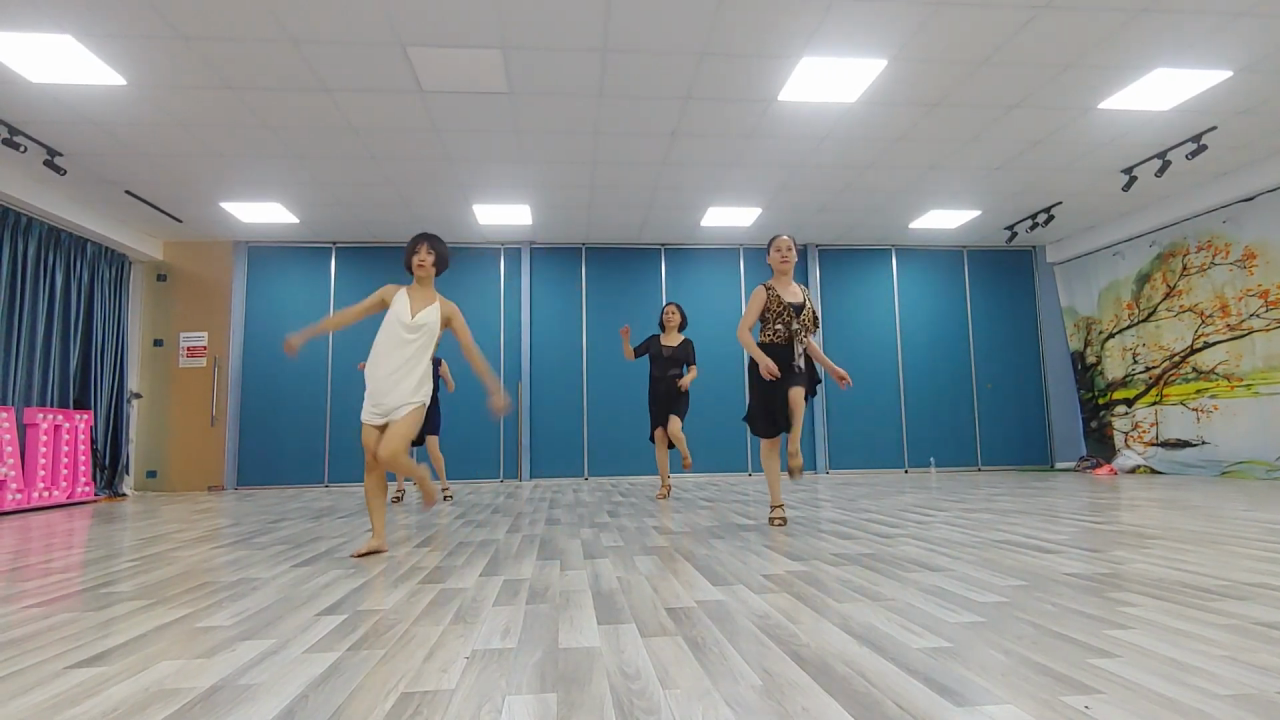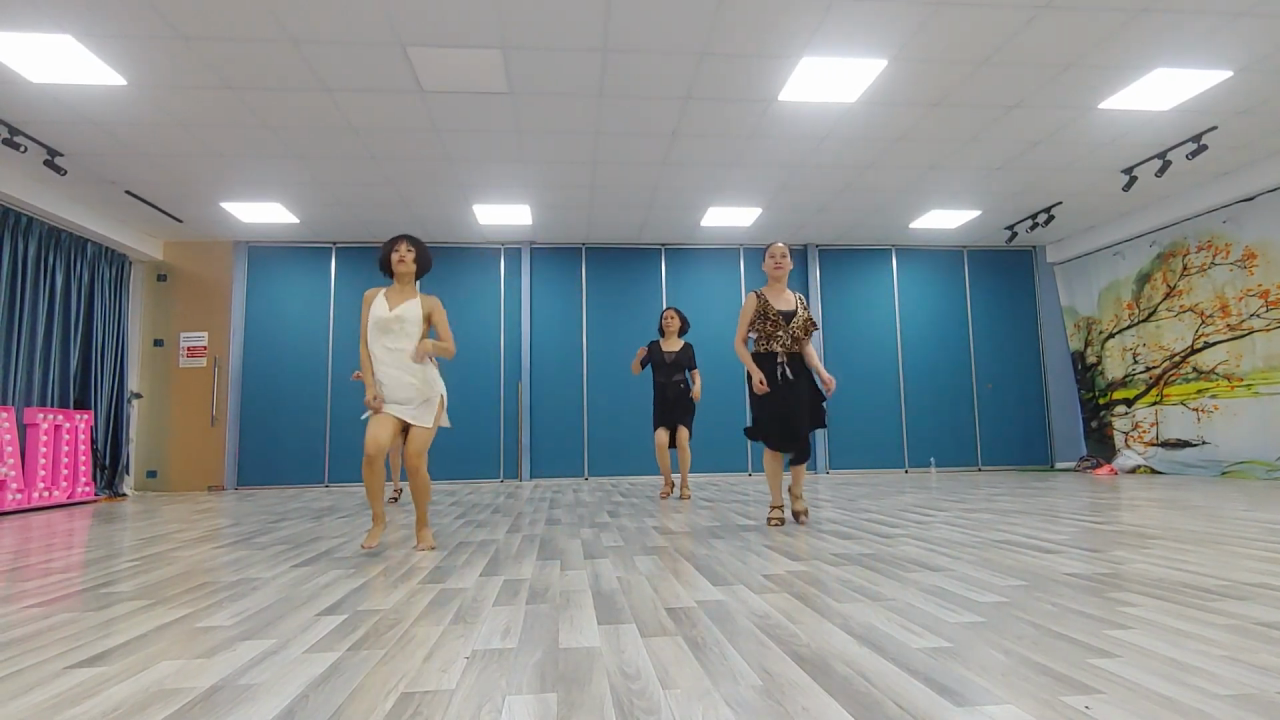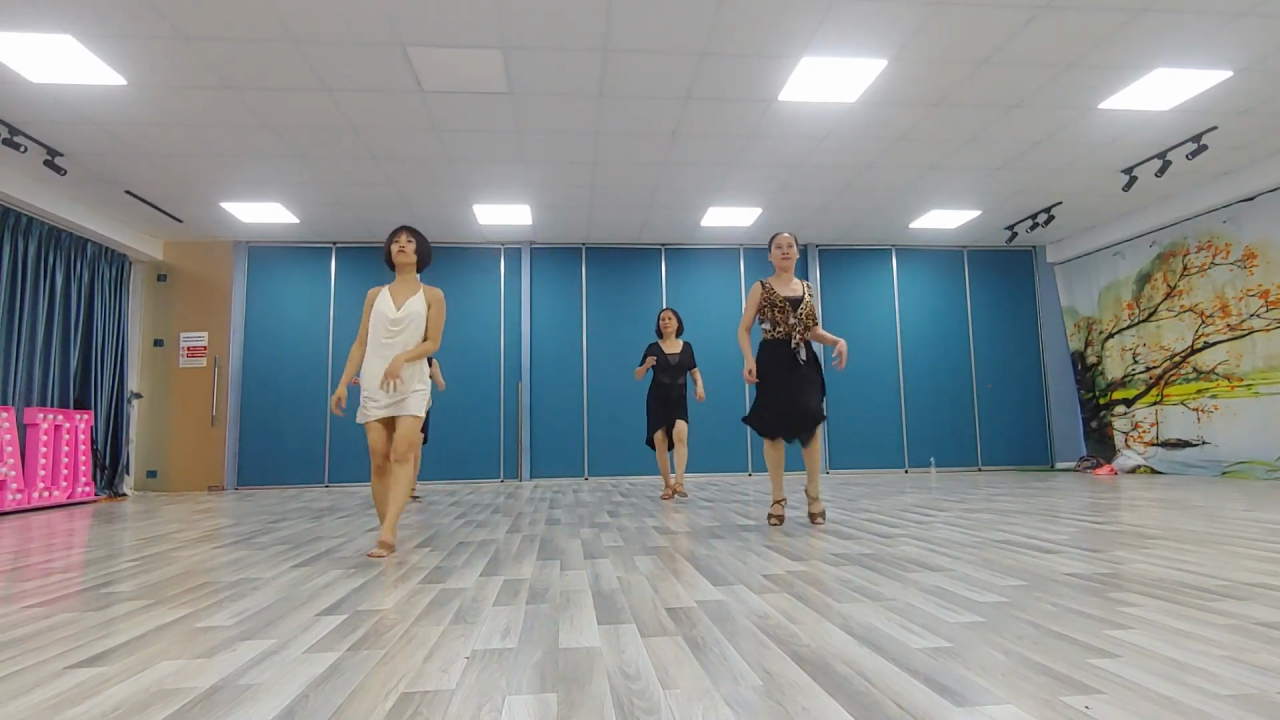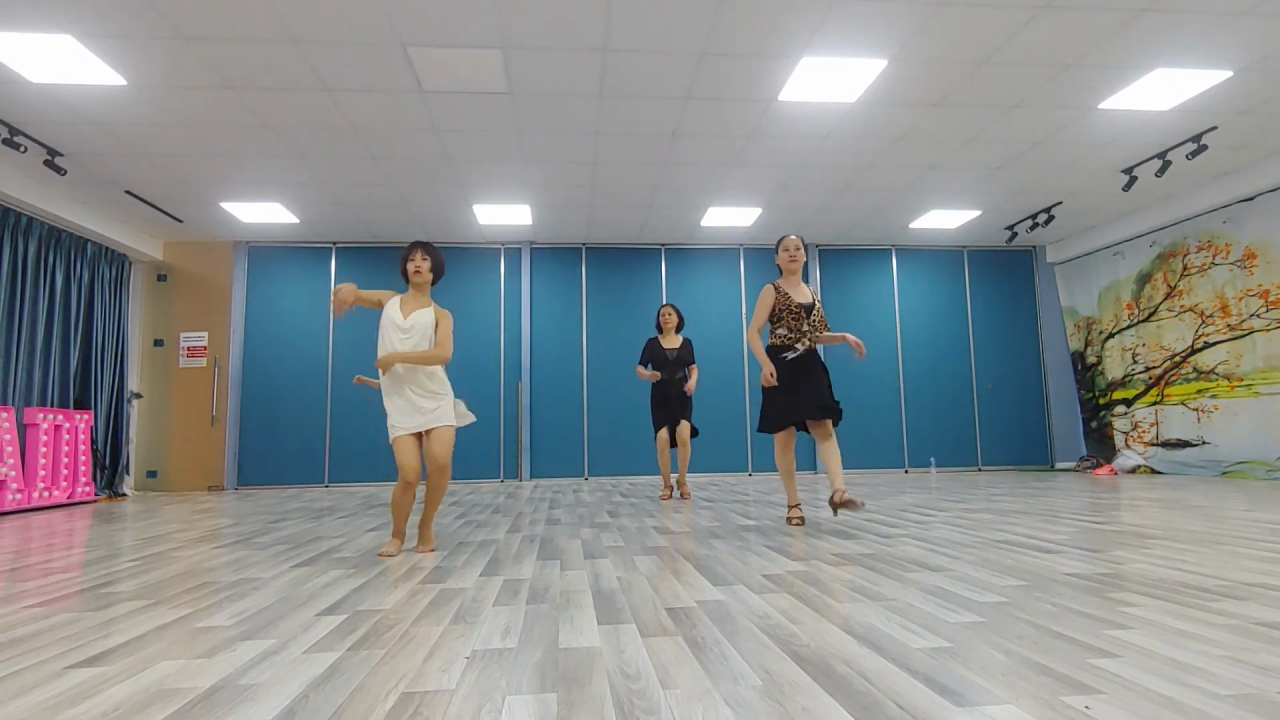
dt=0.5s
person 1, frame 1
left shoulder: (446, 308)
right shoulder: (391, 293)
left elbow: (471, 351)
right elbow: (349, 315)
left wrist: (495, 389)
right wrist: (305, 335)
left hip: (414, 394)
right hip: (378, 391)
left knee: (390, 455)
right knee: (373, 463)
left ankle: (423, 479)
right ankle: (378, 536)
person 1, frame 2
left shoulder: (429, 304)
right shoulder: (371, 297)
left elbow: (450, 348)
right elbow: (364, 346)
left wrist: (430, 345)
right wrist: (370, 386)
left hip: (424, 393)
right hip: (387, 394)
left knee: (415, 462)
right knee: (372, 452)
left ankle: (423, 527)
right ankle: (378, 521)
person 1, frame 3
left shoulder: (433, 295)
right shoulder: (375, 295)
left elbow: (433, 343)
right elbow: (362, 343)
left wrist: (400, 359)
right wrist: (342, 385)
left hip: (412, 386)
right hip: (375, 389)
left knee: (402, 450)
right knee: (379, 462)
left ankle: (389, 528)
right ankle: (386, 536)
person 1, frame 4
left shoulder: (441, 314)
right shoulder: (388, 300)
left elbow: (444, 354)
right elbow: (343, 303)
left wrist: (398, 357)
right wrist: (343, 291)
left hip: (437, 400)
right hip: (401, 404)
left knee: (440, 463)
right knee: (409, 476)
left ankle: (426, 527)
right ankle: (397, 535)
person 2, frame 1
left shoulder: (803, 293)
right shoulder: (763, 291)
right elbow: (743, 331)
left wrist: (831, 367)
right wrist: (761, 358)
left hip: (796, 361)
right hip: (769, 365)
left knee: (796, 396)
right knee: (770, 434)
left ankle: (794, 450)
right ankle: (776, 504)
person 2, frame 2
left shoulder: (800, 301)
right shoulder: (755, 299)
left elbow: (804, 344)
right elbow: (739, 341)
left wrist: (821, 372)
right wrist: (753, 371)
left hip: (795, 373)
right hip: (766, 373)
left knee: (798, 436)
right knee: (774, 440)
left ankle: (797, 495)
right ankle: (776, 504)
person 2, frame 3
left shoulder: (806, 288)
right shoulder: (761, 288)
right elbow: (743, 329)
left wrist: (837, 341)
right wrist: (749, 360)
left hip: (804, 361)
right hip: (772, 360)
left knee: (811, 420)
right knee: (776, 427)
left ankle: (813, 495)
right ankle: (777, 500)
person 2, frame 4
left shoulder: (812, 293)
right shoulder: (772, 291)
right elbow: (753, 332)
left wrist: (844, 337)
right wrist: (765, 363)
left hip: (809, 364)
right hip: (783, 365)
left knee: (823, 425)
right knee: (784, 435)
left ankle: (838, 491)
right ankle: (793, 504)
person 3, frame 1
left shoulder: (686, 343)
right shoulder: (653, 340)
left elbow: (693, 369)
right elbow: (630, 356)
left wrist: (688, 378)
right wrist: (625, 339)
left hip: (677, 394)
right hip: (656, 394)
left knee: (674, 430)
right knee: (659, 437)
left ankle: (685, 454)
right ankle: (664, 484)
person 3, frame 2
left shoulder: (687, 347)
right shoulder: (654, 346)
left elbow: (694, 372)
right elbow: (636, 370)
left wrist: (697, 385)
right wrist: (638, 358)
left hip: (683, 399)
right hip: (661, 400)
left knee: (682, 441)
right knee: (661, 442)
left ankle: (684, 485)
right ankle: (668, 482)
person 3, frame 3
left shoulder: (686, 347)
right shoulder: (653, 348)
left elbow: (694, 371)
right elbow: (637, 375)
left wrist: (699, 385)
right wrist: (646, 366)
left hip: (679, 400)
right hip: (657, 400)
left knee: (680, 435)
right knee: (660, 442)
left ankle: (679, 482)
right ankle: (667, 485)
person 3, frame 4
left shoulder: (686, 343)
right shoulder: (652, 343)
left elbow: (693, 368)
right elbow: (639, 369)
left wrist: (692, 380)
right wrist: (648, 375)
left hip: (681, 397)
right hip: (660, 398)
left knee: (683, 437)
right knee: (662, 441)
left ankle: (682, 481)
right ankle: (667, 485)
